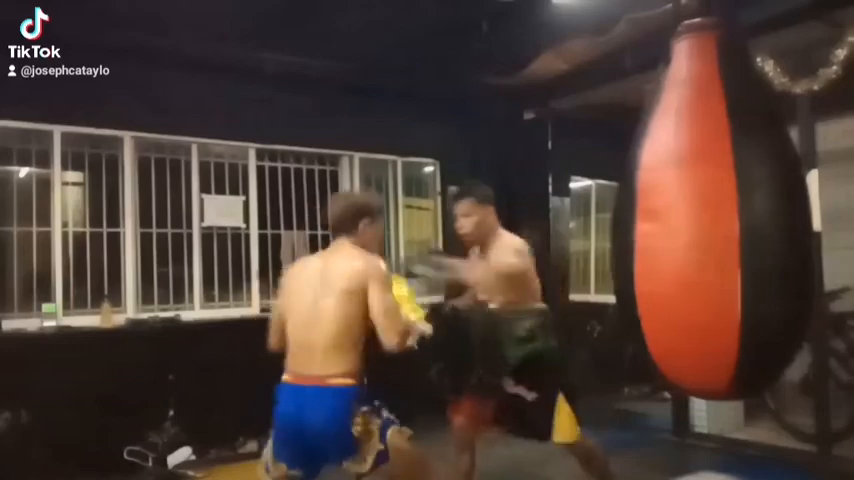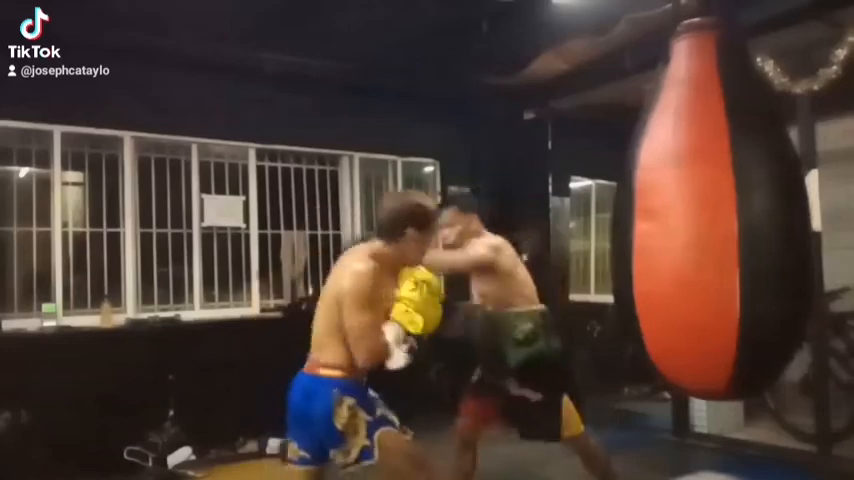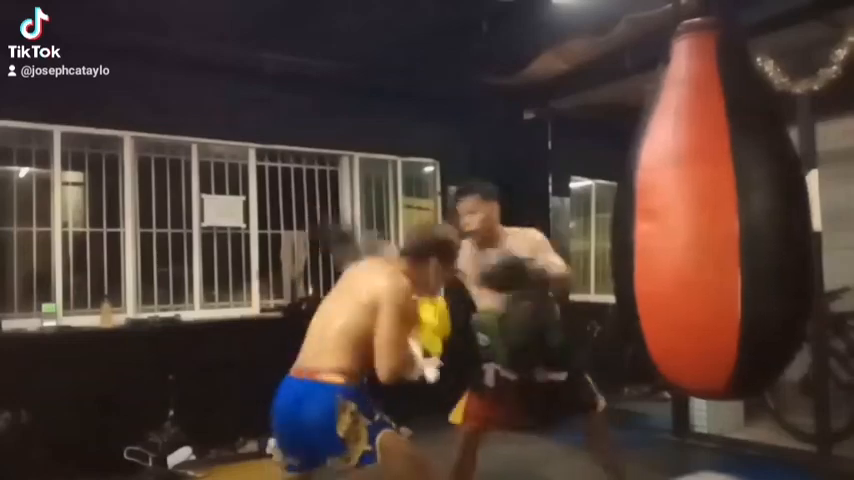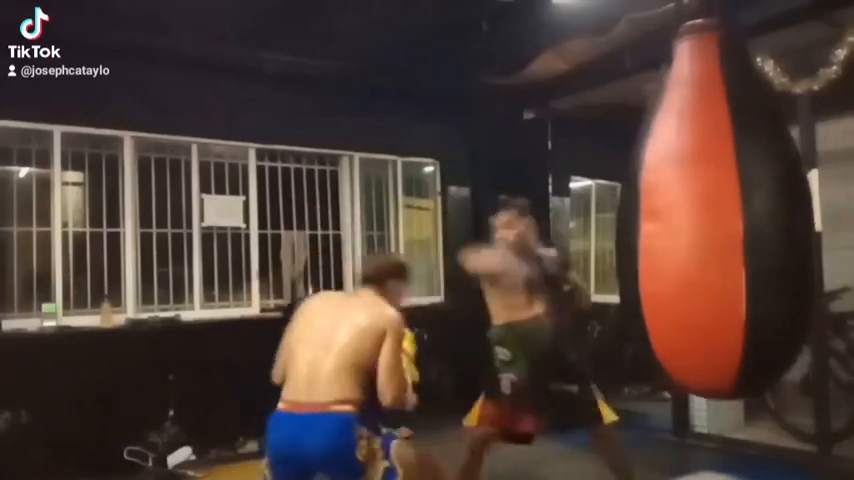
dt=0.2s
person 1, frame 1
left shoulder: (512, 248)
right shoulder: (474, 255)
left elbow: (485, 277)
left wrist: (441, 265)
right wrist: (460, 305)
left hip: (529, 354)
left knee: (569, 437)
right knee: (463, 428)
person 1, frame 2
left shoulder: (492, 248)
right shoulder: (478, 254)
left elbow: (451, 262)
left hip: (532, 353)
right hip: (499, 356)
left knee: (572, 433)
right knee: (465, 431)
person 1, frame 3
left shoulder: (530, 239)
right shoulder: (463, 252)
left elbow: (564, 281)
left wrist: (535, 272)
right hip: (500, 352)
left knee: (594, 417)
right knee: (470, 431)
person 1, frame 4
left shoulder: (547, 257)
right shoulder: (492, 261)
left elbow: (582, 301)
right elbow: (469, 259)
left wrist: (564, 282)
left hip: (555, 357)
right hip: (514, 362)
left knee: (603, 431)
right knee: (478, 438)
person 2, frame 1
left shoulder: (297, 270)
right shoulder: (369, 266)
left elbow: (277, 341)
right elbow: (394, 339)
right wrist: (414, 326)
left hip: (291, 402)
right hip: (337, 403)
person 2, frame 2
left shoulder: (361, 258)
right shoulder: (363, 271)
right elbow: (367, 355)
right wrist: (397, 329)
left hip: (306, 390)
right hip: (335, 395)
person 2, frame 3
left shoulder: (364, 268)
right shoulder: (396, 286)
right elbow: (388, 370)
right wrist: (413, 354)
left hip: (290, 395)
right hip: (333, 400)
person 2, frame 4
left shoulder: (314, 303)
right shoulder: (388, 317)
right elbow: (391, 396)
right wrist: (408, 397)
left hip: (284, 429)
right hip: (336, 431)
